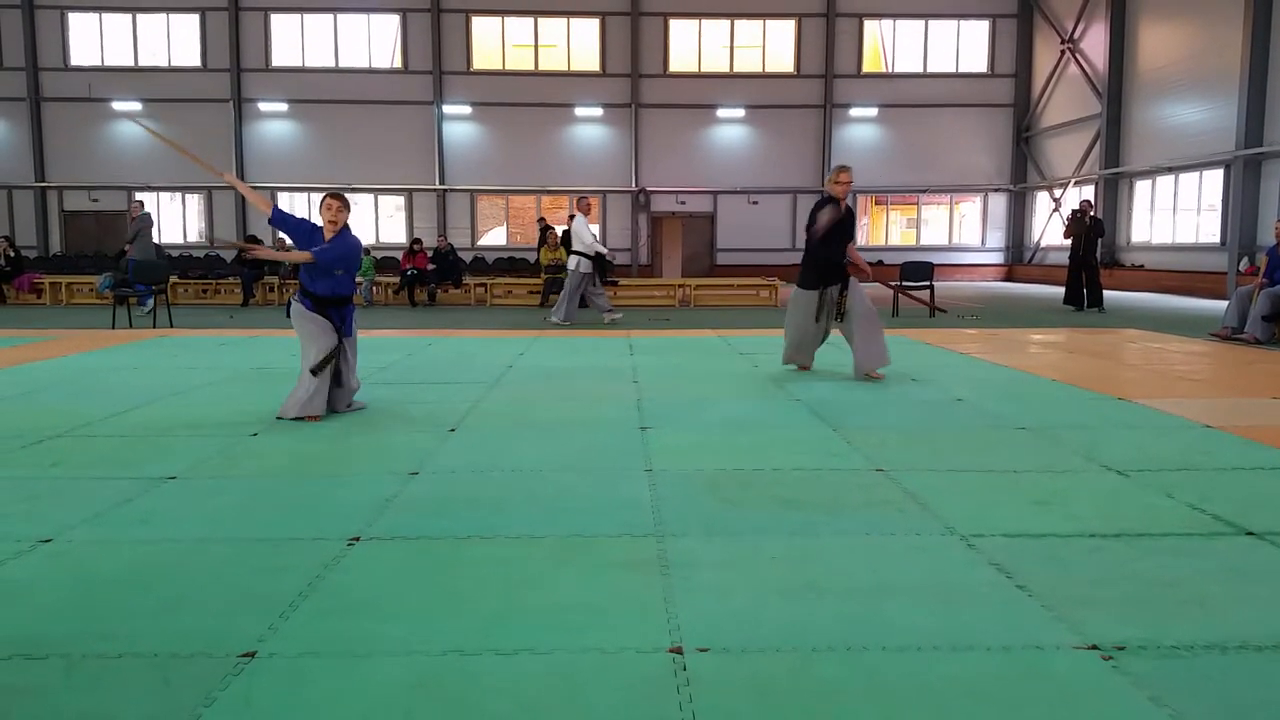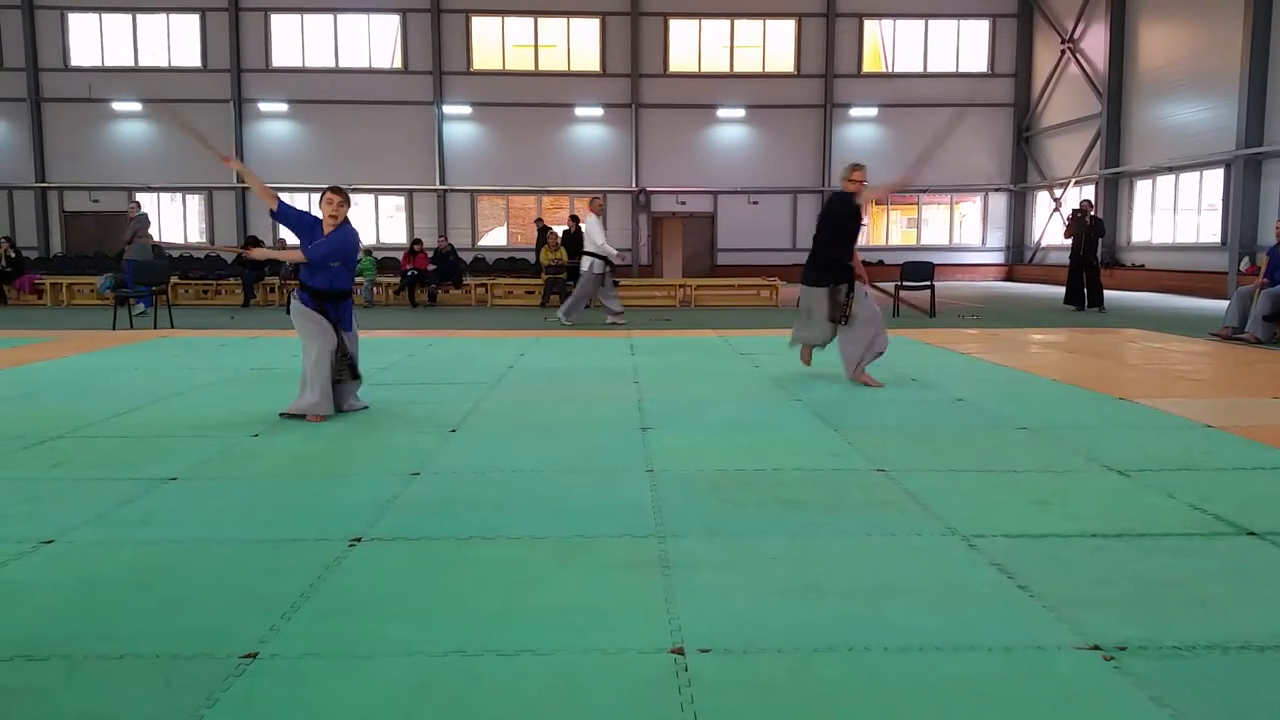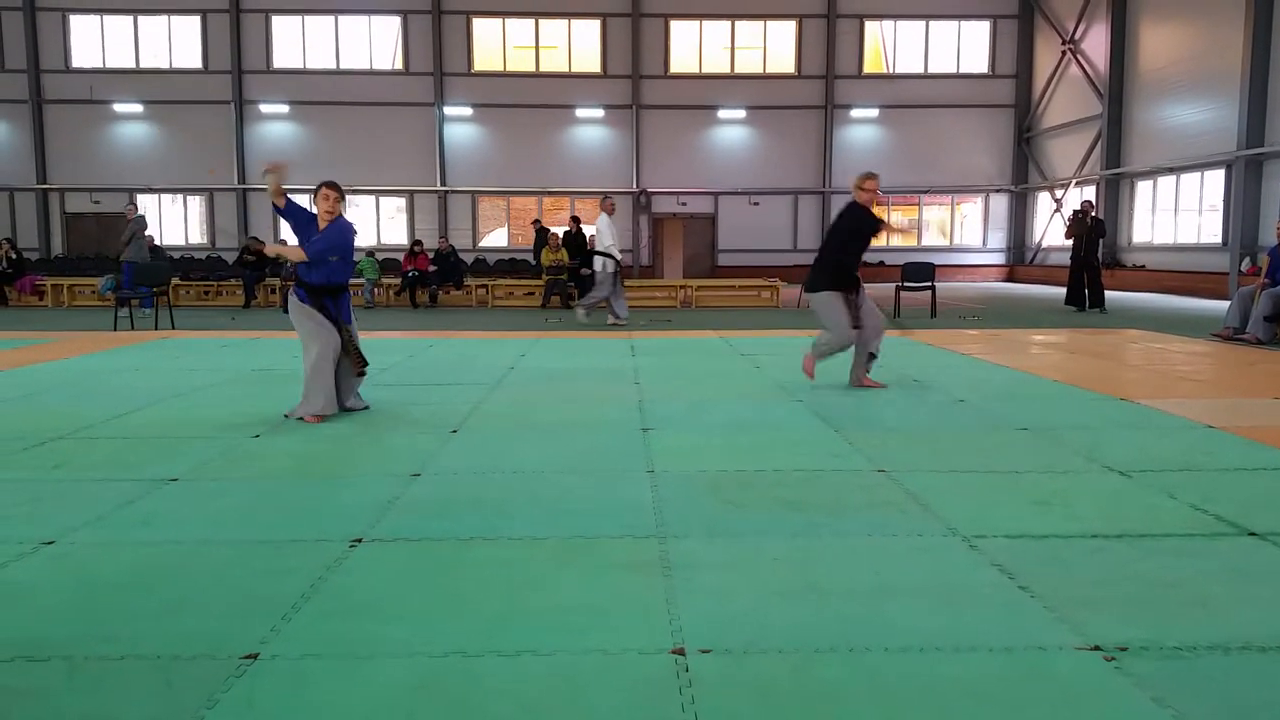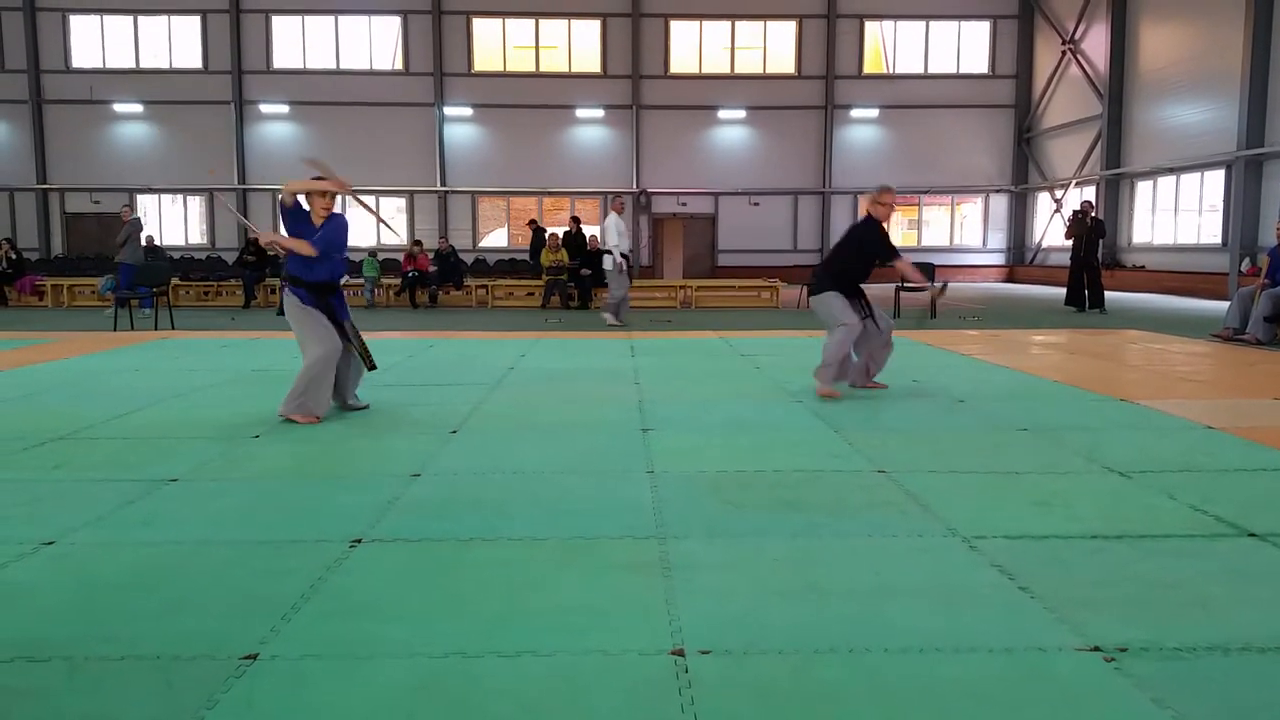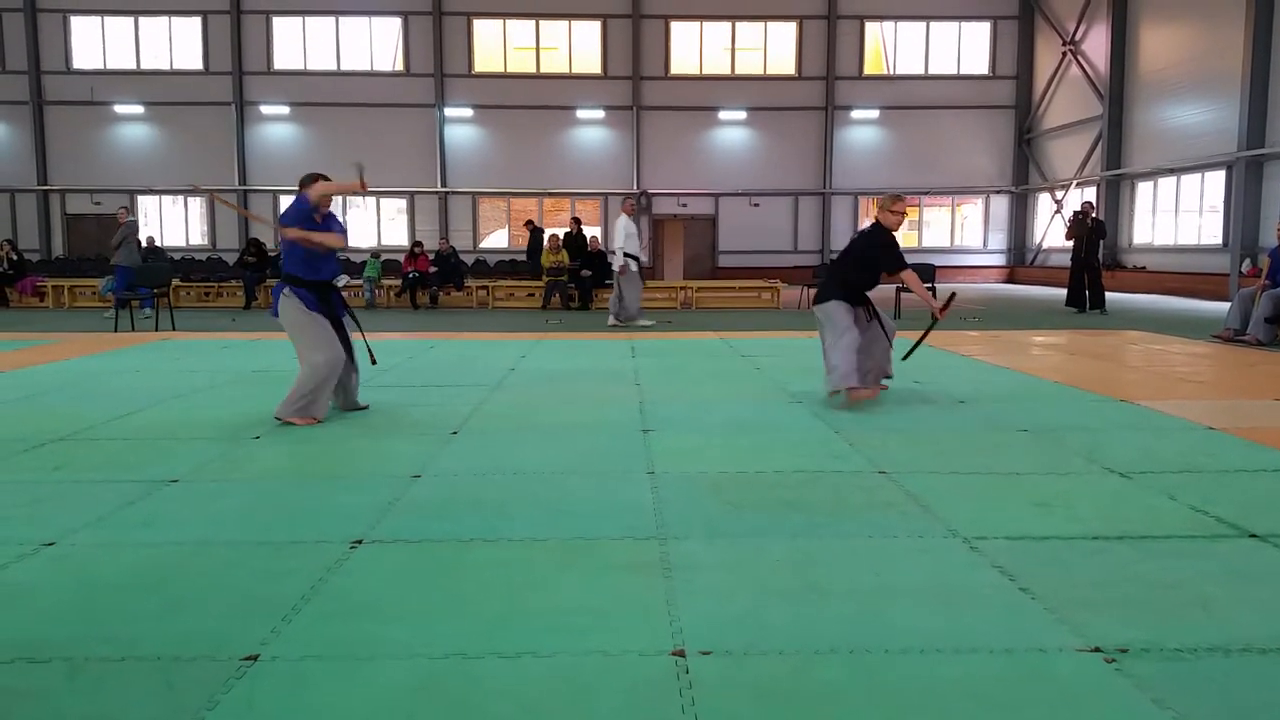
dt=0.1s
person 1, frame 1
left shoulder: (351, 244)
right shoulder: (307, 231)
left elbow: (312, 257)
right elbow: (268, 208)
left wrist: (277, 255)
right wrist: (234, 181)
left hip: (339, 312)
right hip: (307, 306)
left knee: (342, 368)
right knee: (323, 347)
left ankle: (340, 400)
right ankle: (310, 405)
person 1, frame 2
left shoulder: (348, 239)
right shoulder: (307, 223)
left elbow: (303, 256)
right elbow: (272, 202)
left wrist: (267, 253)
right wrist: (241, 170)
left hip: (338, 306)
right hip: (306, 302)
left knee: (344, 360)
right knee: (323, 345)
left ankle: (340, 399)
right ankle: (313, 405)
person 1, frame 3
left shoulder: (343, 230)
right shoulder: (304, 220)
left elbow: (307, 254)
right elbow: (278, 197)
left wrist: (278, 249)
right wrist: (275, 178)
left hip: (335, 301)
right hip: (304, 298)
left knee: (346, 350)
right knee: (324, 346)
left ankle: (344, 399)
right ankle: (313, 406)
person 1, frame 4
left shoulder: (338, 223)
right shoulder: (296, 217)
left elbow: (313, 249)
right elbow: (288, 191)
left wrist: (276, 239)
right wrist: (324, 185)
left hip: (329, 297)
right hip: (299, 297)
left knee: (346, 352)
right knee: (323, 349)
left ankle: (344, 398)
right ankle: (298, 408)
person 1, frame 5
left shoulder: (329, 221)
right shoulder: (297, 214)
left elbow: (339, 241)
right elbow: (312, 194)
left wrist: (303, 233)
right wrist: (349, 186)
left hip: (324, 296)
right hip: (296, 298)
left knee: (338, 352)
right knee: (326, 356)
left ankle: (344, 398)
right ankle: (295, 410)
person 2, frame 1
left shoulder: (848, 211)
right shoulder: (824, 205)
right elbow: (824, 216)
left wrist: (861, 263)
right wrist: (825, 218)
left hip: (838, 274)
right hip: (814, 276)
left knee: (865, 314)
right knee: (808, 324)
left ankle: (867, 365)
right ankle: (801, 359)
person 2, frame 2
left shoulder: (852, 206)
right shoulder: (838, 200)
right elbow: (863, 198)
left wrist: (859, 269)
right wrist: (882, 192)
left hip: (844, 274)
right hip: (819, 275)
left knee: (869, 316)
right knee: (821, 327)
left ankle: (857, 369)
right ankle: (807, 340)
person 2, frame 3
left shoulder: (861, 217)
right shoulder: (855, 212)
right elbow: (884, 227)
left hip: (846, 280)
right hip: (824, 282)
left knee: (873, 323)
right knee: (844, 334)
left ankle: (860, 374)
right ankle: (814, 354)
person 2, frame 4
left shoulder: (868, 228)
right shoulder: (871, 230)
right elbow: (898, 262)
right wrist: (926, 284)
left hip: (846, 288)
right hip: (826, 288)
left knee: (879, 327)
right knee: (849, 327)
left ankle: (862, 375)
right ankle: (825, 380)
person 2, frame 5
left shoulder: (875, 235)
right shoulder: (881, 238)
right elbow: (906, 275)
right wrist: (932, 303)
left hip: (851, 296)
right hip: (832, 297)
left knee: (882, 331)
right knee: (847, 336)
left ankle: (867, 379)
right ankle: (849, 388)
